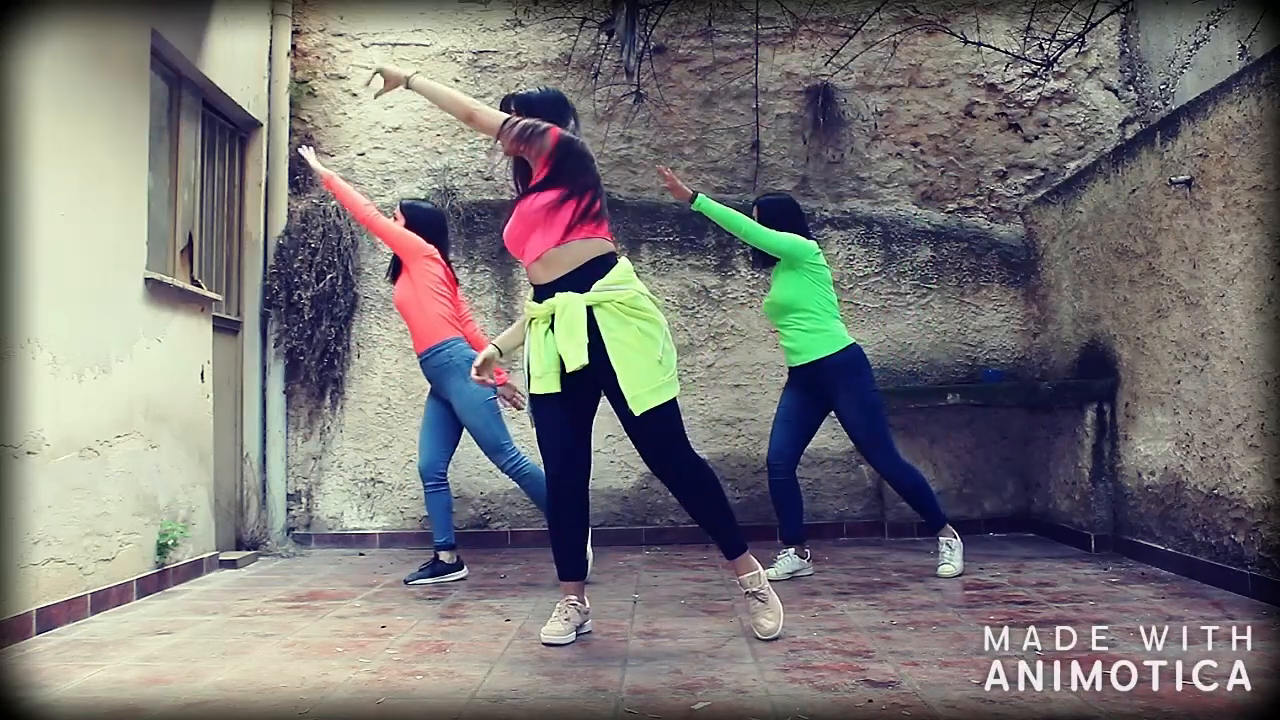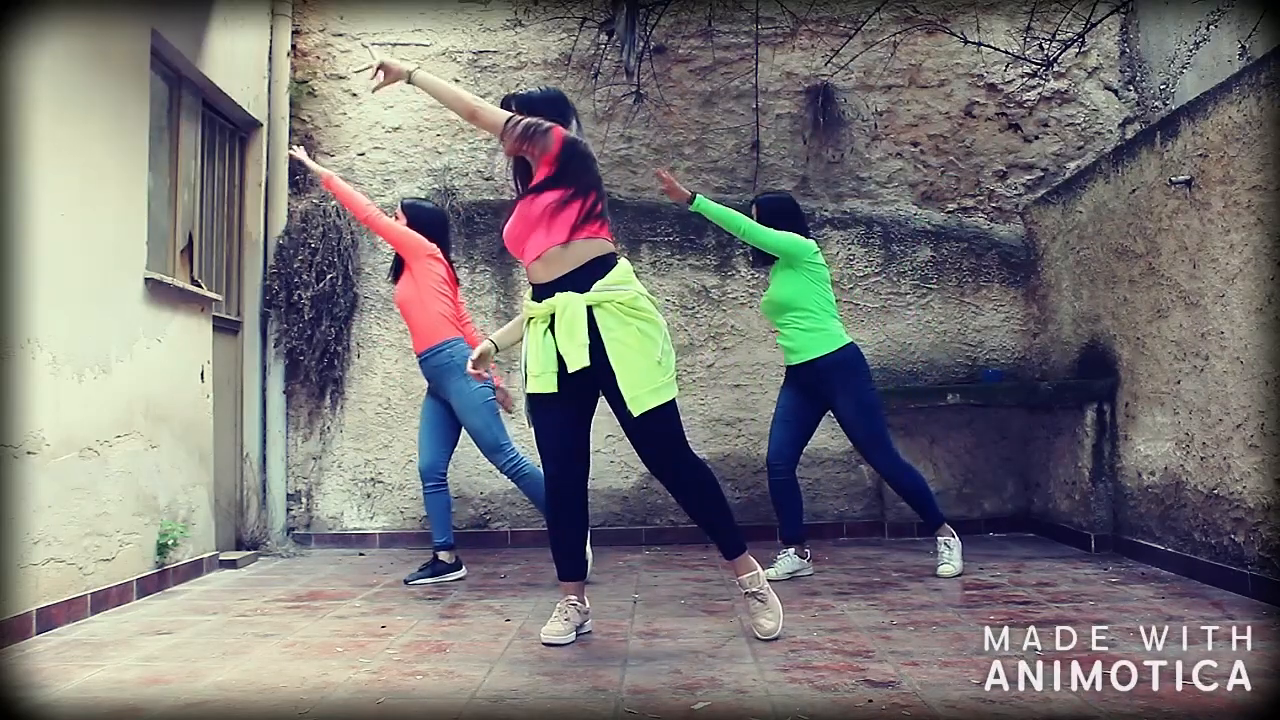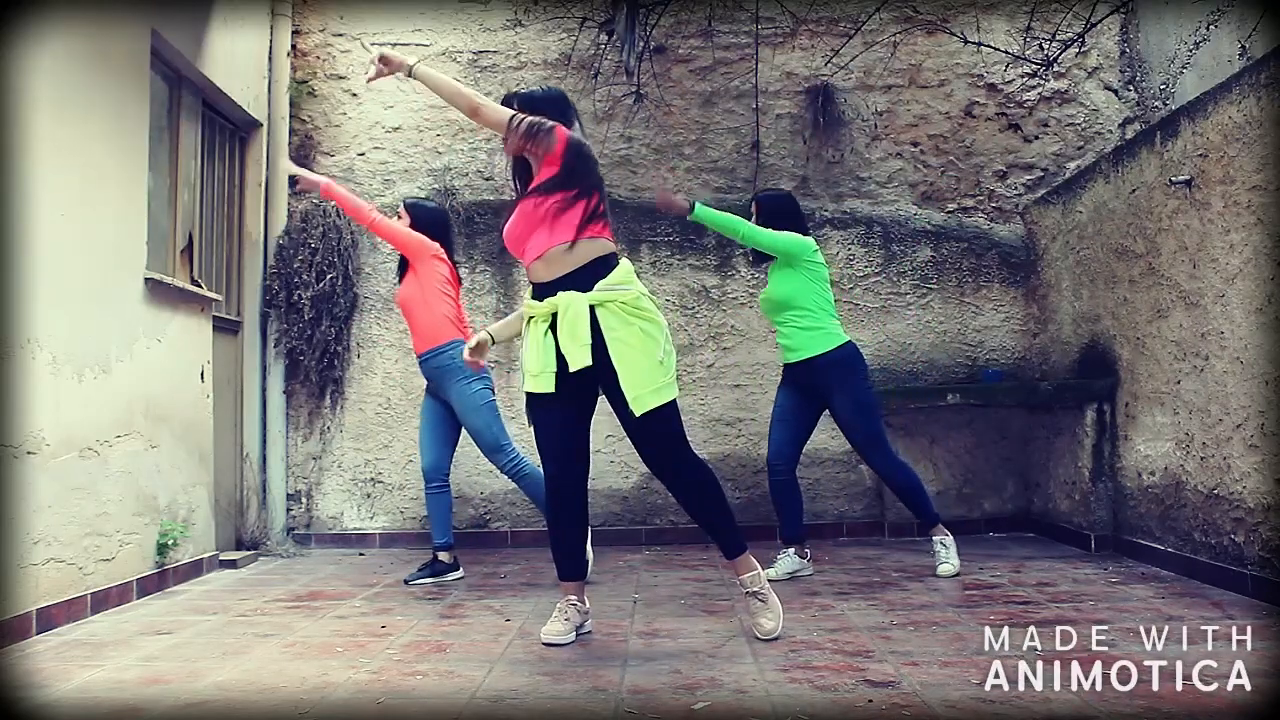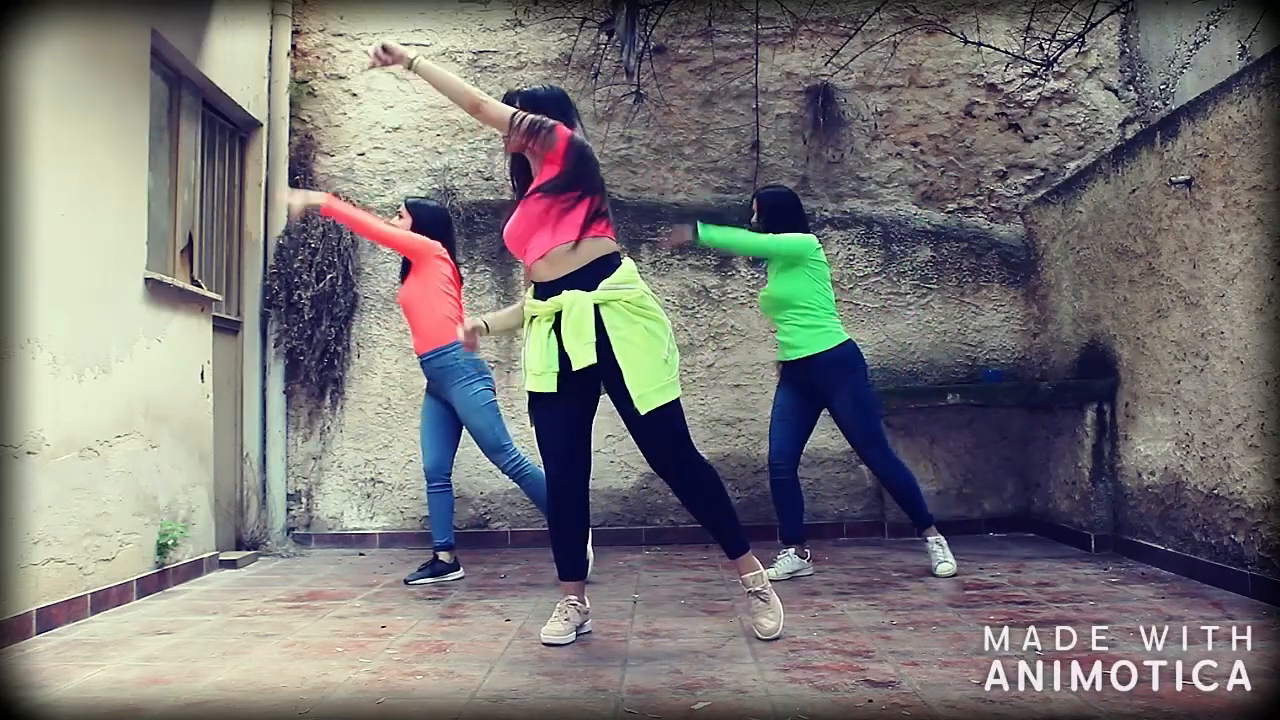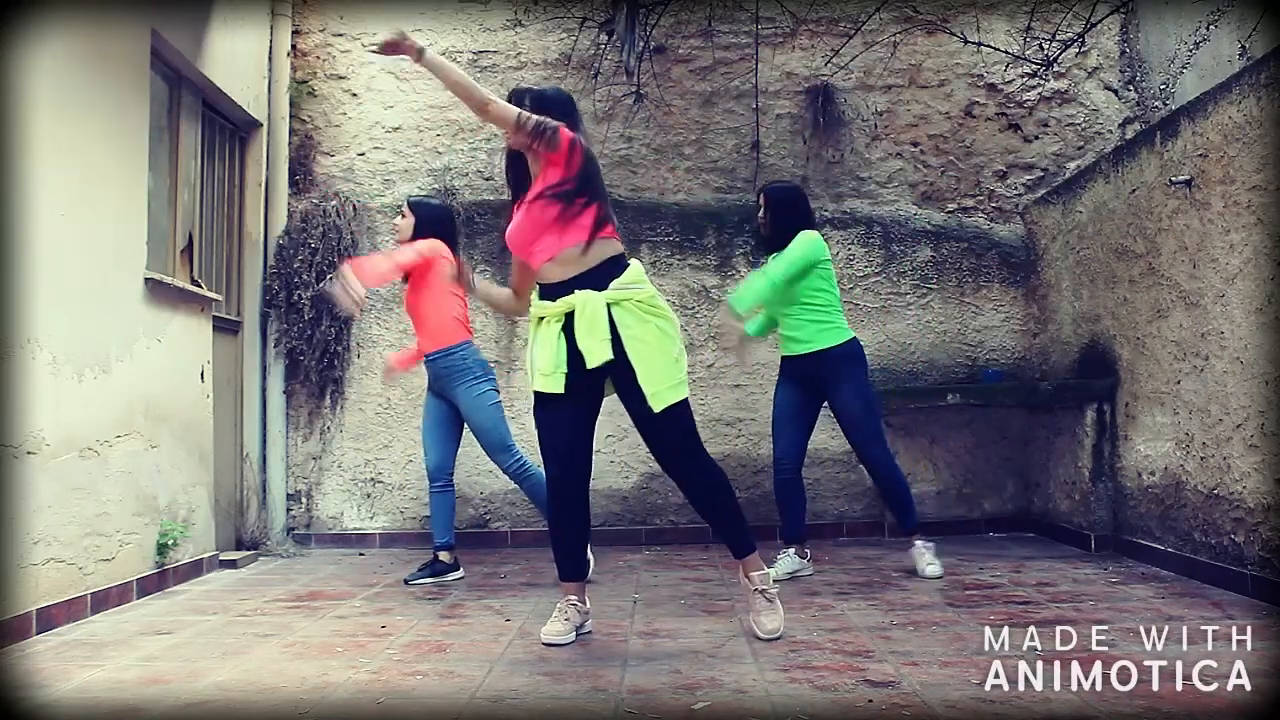
dt=0.1s
person 1, frame 1
left shoulder: (564, 158)
right shoulder: (533, 198)
left elbow: (472, 112)
left wrist: (407, 78)
right wrist: (498, 347)
left hip: (610, 315)
right hip: (556, 334)
left knee: (668, 454)
right knee: (562, 473)
left ankle: (749, 574)
right ankle: (573, 601)
person 1, frame 2
left shoulder: (564, 154)
right shoulder: (531, 200)
left elbow: (475, 110)
left wrist: (408, 73)
right wrist: (494, 342)
left hip: (608, 316)
right hip: (554, 333)
left knee: (667, 453)
right knee: (561, 473)
left ankle: (749, 575)
right ankle: (573, 602)
person 1, frame 3
left shoulder: (565, 155)
right shoulder: (530, 199)
left elbow: (477, 107)
left wrist: (408, 66)
right wrist: (491, 334)
left hip: (609, 315)
right hip: (554, 334)
left knee: (667, 454)
right knee: (562, 473)
left ankle: (749, 574)
right ankle: (573, 602)
person 1, frame 4
left shoulder: (562, 149)
right shoulder: (525, 203)
left elbow: (478, 104)
left wrist: (410, 60)
right wrist: (487, 322)
left hip: (611, 314)
right hip: (554, 331)
left knee: (671, 453)
right knee: (562, 472)
left ankle: (751, 573)
right ankle: (573, 600)
person 1, frame 5
left shoulder: (565, 152)
right shoulder: (524, 205)
left elbow: (485, 105)
right elbow: (520, 300)
left wrist: (421, 53)
right wrist: (473, 284)
left hip: (618, 313)
right hip: (560, 332)
left knee: (679, 452)
right knee: (563, 473)
left ankle: (755, 574)
right ankle: (573, 601)
person 2, frame 1
left shoulder: (422, 252)
right shoulder: (425, 270)
left elbow: (367, 214)
right elbow: (468, 325)
left wrist: (324, 173)
right wrist: (498, 376)
left hip: (456, 367)
right hip: (442, 376)
left knee: (506, 458)
right knee: (430, 469)
right ankle: (446, 559)
person 2, frame 2
left shoulder: (425, 251)
right shoulder: (420, 270)
left elbow: (368, 215)
right elbow: (465, 324)
left wrist: (324, 173)
right wrist: (489, 379)
left hip: (456, 369)
right hip: (438, 378)
left knee: (506, 459)
right knee: (430, 469)
right ankle: (445, 558)
person 2, frame 3
left shoulder: (428, 250)
right shoulder: (422, 270)
left elbow: (371, 218)
left wrist: (322, 183)
right wrist: (480, 380)
left hip: (456, 369)
right hip: (437, 378)
left knee: (506, 458)
right knee: (433, 470)
right ankle: (444, 558)
person 2, frame 4
left shoulder: (430, 249)
right shoulder: (421, 269)
left elbow: (372, 226)
left wrist: (320, 201)
left hip: (459, 371)
right hip: (437, 377)
left knee: (507, 458)
right knee: (436, 471)
right ankle: (444, 559)
person 2, frame 5
left shoulder: (433, 250)
right shoulder: (423, 270)
left elbow: (396, 259)
left wrist: (354, 273)
right wrist: (403, 358)
left hip: (463, 371)
right hip: (438, 380)
left knee: (510, 461)
right knee: (437, 471)
right ankle: (445, 558)
person 3, frame 1
left shoulder: (803, 250)
right shoulder: (782, 269)
left elbow: (746, 230)
left wrist: (693, 198)
left hip: (842, 368)
right hip: (803, 378)
left knee: (885, 460)
right knee: (778, 463)
left ankle: (945, 534)
right ankle: (796, 552)
person 3, frame 2
left shoulder: (802, 248)
right shoulder: (780, 269)
left elbow: (744, 229)
left wrist: (690, 198)
left hip: (840, 367)
right hip: (800, 377)
left knee: (882, 457)
right knee: (778, 463)
left ankle: (944, 534)
right ankle: (795, 552)
person 3, frame 3
left shoulder: (800, 246)
right shoulder: (778, 265)
left elbow: (744, 232)
left wrist: (690, 209)
left hip: (836, 365)
right hip: (796, 375)
left knee: (879, 457)
right knee: (778, 463)
left ankle: (938, 533)
right ankle: (795, 552)
person 3, frame 4
left shoulder: (801, 244)
right shoulder: (776, 261)
left elbow: (751, 242)
left wrist: (695, 233)
left hip: (836, 364)
right hip: (795, 372)
left knee: (877, 454)
right knee: (780, 463)
left ankle: (931, 535)
right ankle: (796, 553)
person 3, frame 5
left shoulder: (808, 241)
right shoulder: (778, 257)
left elbow: (774, 275)
right elbow: (771, 318)
left wrist: (739, 307)
right wrist: (747, 329)
left hip: (840, 361)
right hip: (795, 369)
left knee: (874, 455)
right knee: (784, 462)
left ankle: (916, 542)
right ankle: (795, 552)
